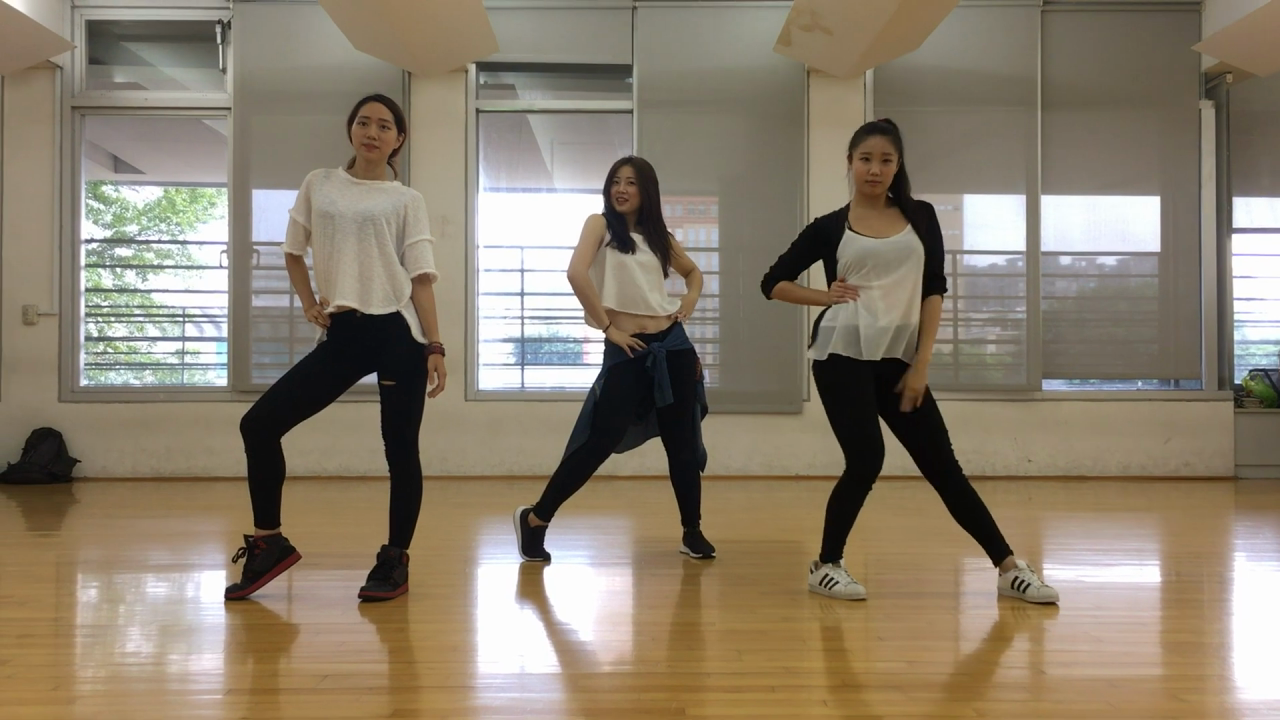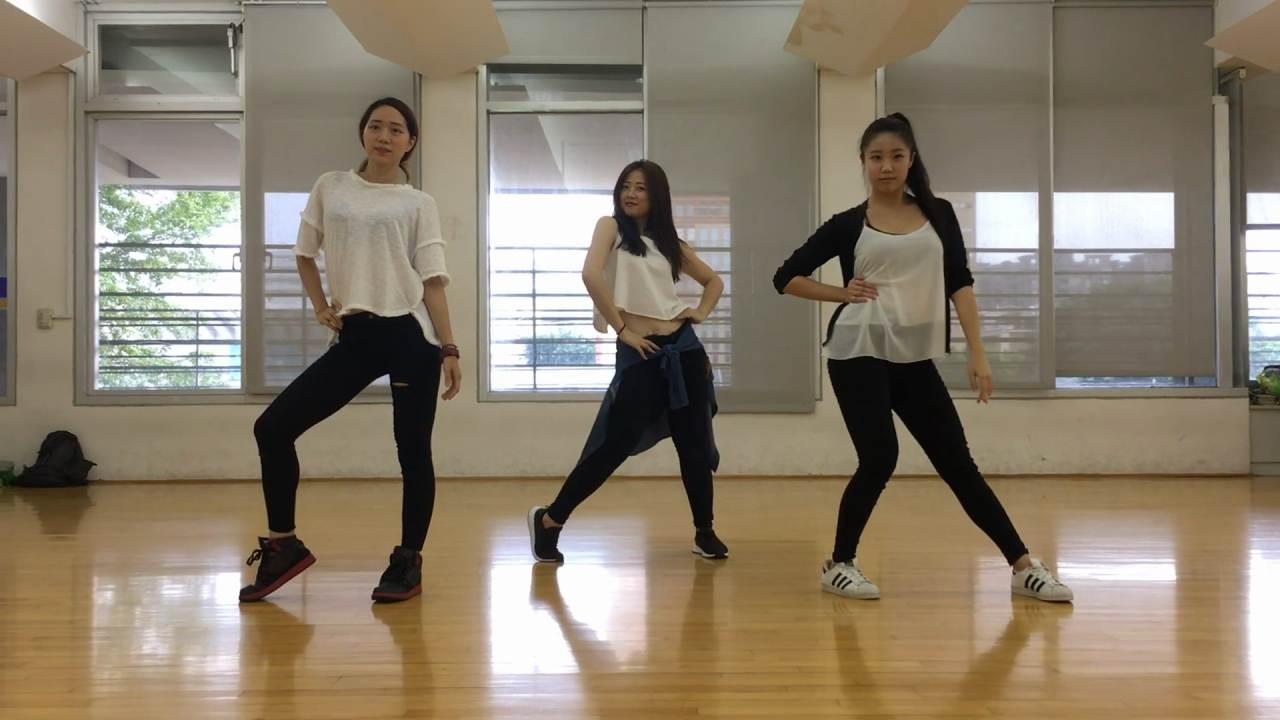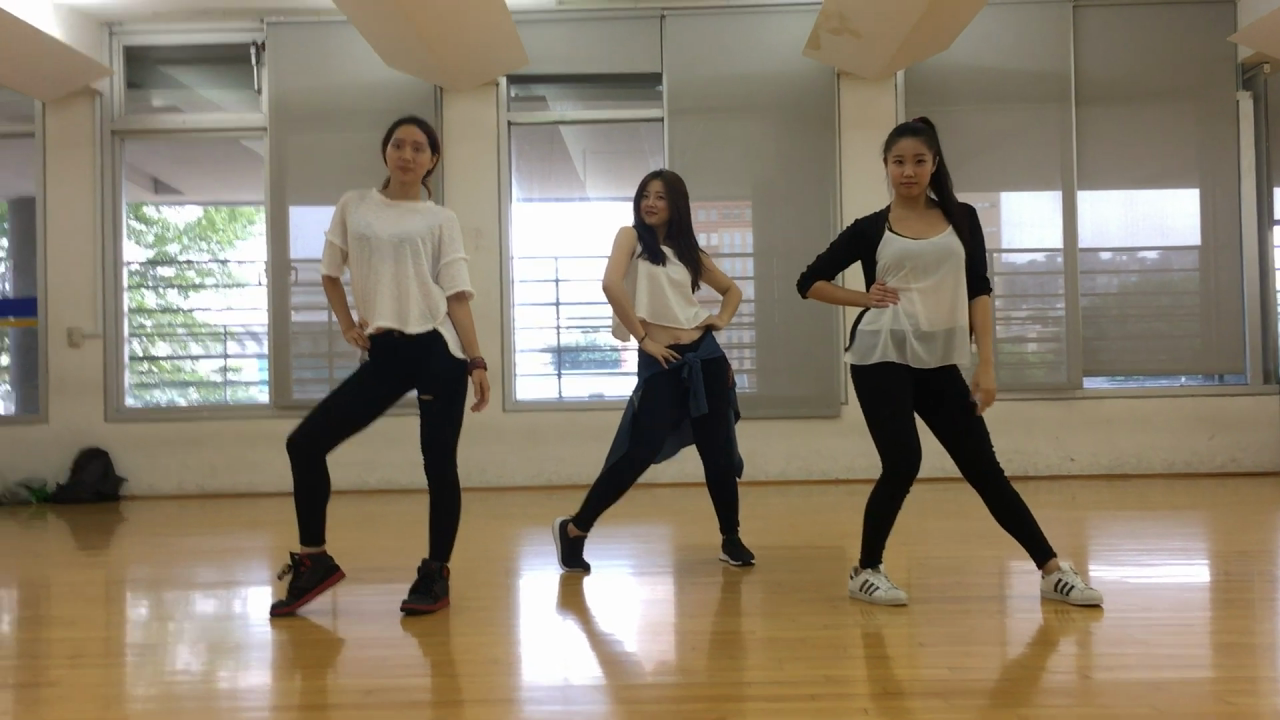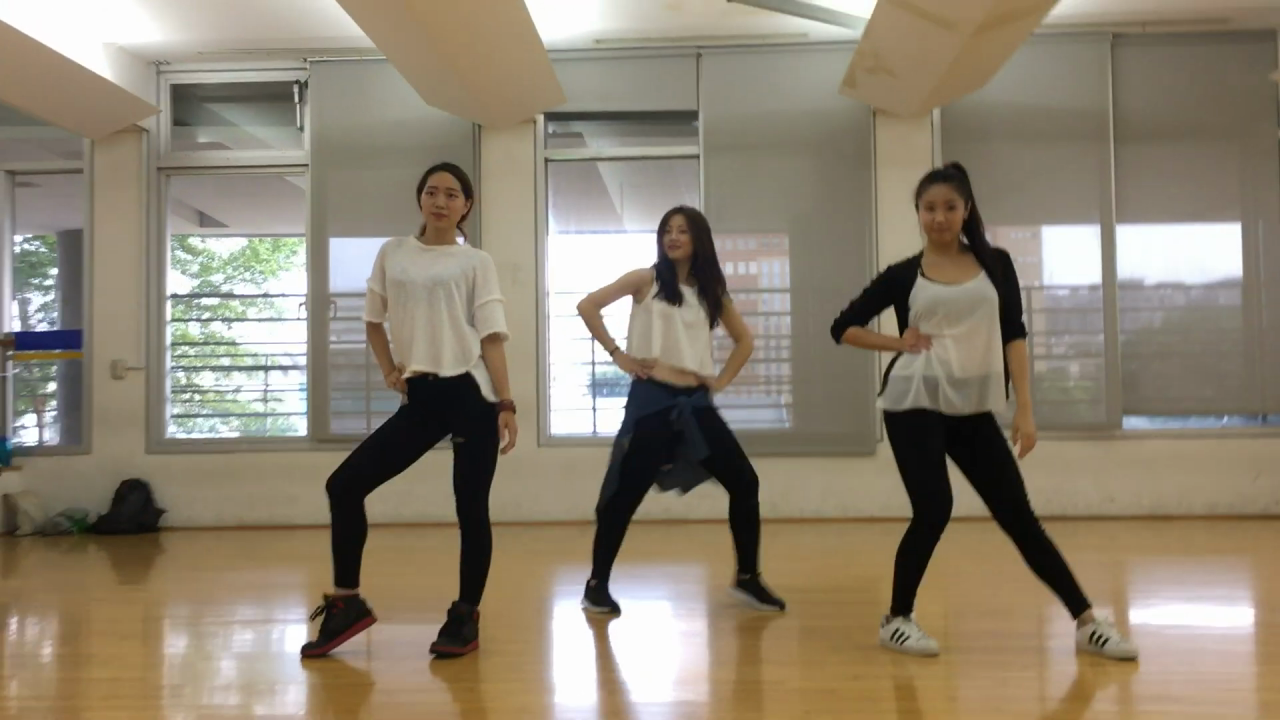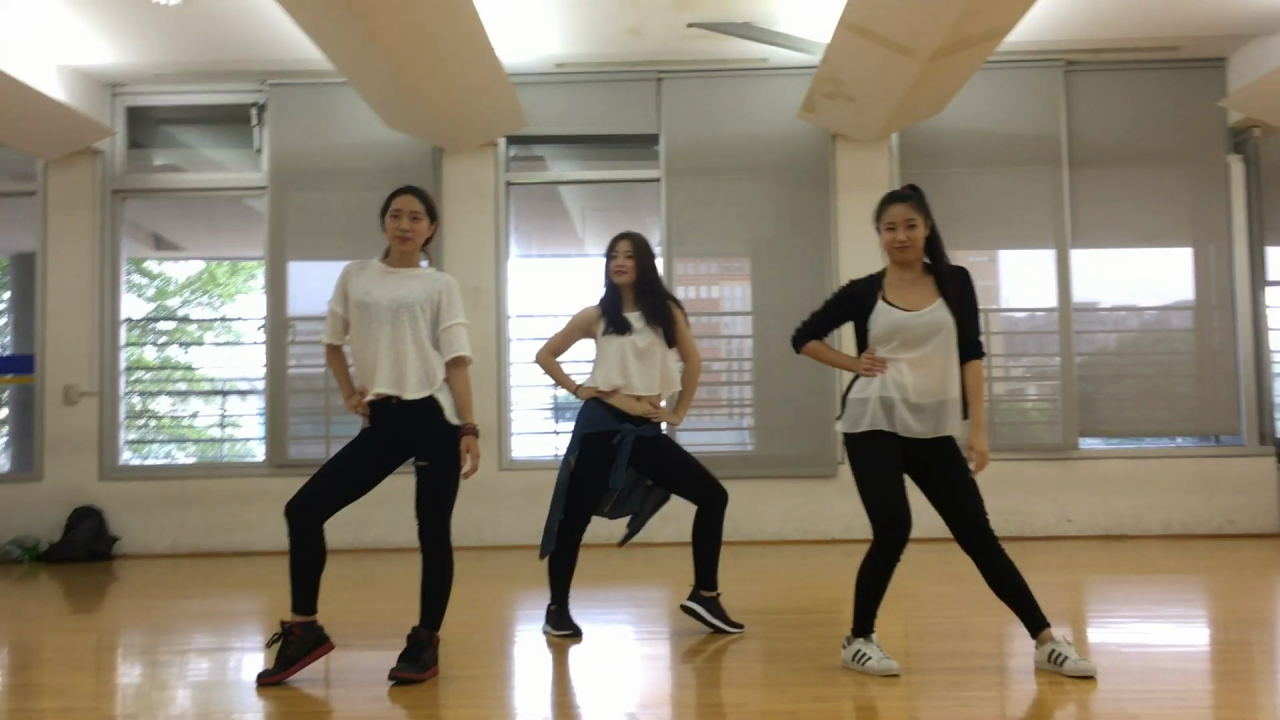
dt=0.4s
person 1, frame 1
left shoulder: (407, 201)
right shoulder: (318, 185)
left elbow: (421, 278)
right elbow: (294, 252)
left wrist: (435, 347)
right wrist: (310, 306)
left hip: (398, 333)
right hip: (342, 335)
left knee: (401, 448)
right knee: (260, 423)
left ankle: (395, 559)
right ankle: (270, 541)
person 1, frame 2
left shoulder: (419, 204)
right shoulder: (330, 188)
left elbow: (432, 280)
right elbow: (305, 254)
left wrist: (449, 348)
right wrist: (321, 309)
left hip: (410, 335)
right hip: (354, 338)
left knee: (412, 449)
right knee: (273, 427)
left ankle: (408, 561)
right ankle: (284, 544)
person 1, frame 3
left shoulder: (441, 221)
right shoulder: (353, 206)
left elbow: (457, 294)
right elbow: (331, 274)
left wrist: (476, 361)
right wrist: (348, 327)
left hip: (436, 351)
right hip: (382, 355)
left knee: (439, 463)
right knee: (306, 442)
left ankle: (436, 573)
right ankle: (313, 560)
person 1, frame 4
left shoulder: (476, 262)
right shoulder: (392, 253)
left elbow: (491, 337)
right elbow: (373, 321)
left wrist: (506, 403)
right wrist: (388, 371)
left hip: (471, 394)
right hip: (419, 398)
left knee: (471, 505)
right knee: (345, 485)
left ankle: (465, 615)
right ankle: (347, 602)
person 1, frame 5
left shoulder: (441, 286)
right shoulder: (355, 275)
left elbow: (456, 361)
right elbow: (333, 342)
left wrist: (469, 428)
right wrist: (348, 394)
left hip: (434, 418)
right hip: (381, 422)
left knee: (433, 529)
right knee: (304, 509)
left ankle: (426, 641)
right ankle: (305, 628)
person 2, frame 1
left shoulder: (920, 217)
right shoulder: (829, 227)
left elbow: (933, 290)
right elbow: (774, 282)
left wrist: (921, 364)
right wrist: (825, 296)
left hip: (896, 359)
right hip: (842, 355)
left knee: (941, 464)
right knee: (865, 459)
left ankle: (1009, 567)
right ankle: (825, 565)
person 2, frame 2
left shoulder: (939, 214)
right shoulder: (847, 225)
left elbow: (960, 283)
right elbow: (787, 277)
left wrist: (977, 351)
right wrist: (842, 293)
left hip: (915, 357)
right hip: (859, 352)
left knee: (957, 462)
right knee: (879, 458)
left ankle: (1024, 567)
right ankle: (839, 564)
person 2, frame 3
left shoulder: (961, 219)
right shoulder: (869, 229)
left elbow: (978, 291)
right elbow: (811, 282)
left wrist: (986, 362)
right wrist: (864, 298)
left hip: (940, 363)
right hip: (882, 358)
left knee: (983, 467)
right knee: (901, 464)
left ankle: (1054, 569)
right ankle: (866, 570)
person 2, frame 4
left shoulder: (995, 263)
right shoulder: (903, 275)
left elbow: (1014, 335)
right elbow: (843, 327)
left wrist: (1024, 409)
right wrist: (897, 343)
left hip: (974, 408)
right hip: (914, 403)
left knee: (1018, 515)
right knee: (932, 511)
left ankle: (1088, 622)
right ankle: (896, 619)
person 2, frame 5
left shoulder: (954, 282)
right shoulder: (864, 291)
left elbow: (971, 354)
right elbow: (804, 338)
left wrist: (977, 429)
right wrist: (854, 364)
left hip: (934, 428)
right hip: (874, 424)
left knee: (977, 535)
right knee: (893, 531)
left ankle: (1047, 642)
right ankle: (858, 640)
person 3, frame 1
left shoulder: (659, 237)
right shoulder: (600, 224)
left elbow: (693, 272)
right elbow: (577, 273)
left wrist: (690, 300)
right wrist: (607, 326)
left hip: (674, 346)
right hip: (626, 351)
left knee: (683, 443)
right knee: (599, 442)
left ankle: (692, 532)
right ankle: (535, 519)
person 3, frame 2
left shoulder: (669, 242)
right shoulder: (611, 227)
left elbow: (713, 280)
right elbow: (591, 274)
left wrist: (703, 311)
right wrist: (621, 328)
left hip: (684, 348)
right hip: (639, 353)
left knee: (695, 444)
right knee: (616, 445)
left ankle: (704, 532)
right ankle: (548, 520)
person 3, frame 3
left shoulder: (690, 251)
right shoulder: (631, 237)
left elbow: (731, 290)
right elbow: (612, 285)
left wrist: (722, 319)
right wrist: (643, 337)
left hip: (704, 357)
right hip: (661, 362)
left knee: (719, 451)
right knee: (636, 454)
left ankle: (731, 539)
right ankle: (573, 529)
person 3, frame 4
left shoulder: (712, 292)
right shoulder: (646, 280)
left elbow: (744, 341)
right elbow: (587, 307)
left wrist: (721, 381)
right wrist: (619, 356)
left hip: (695, 403)
right hip: (651, 401)
left knee: (744, 484)
right knee: (624, 493)
left ankle: (749, 579)
right ankle: (597, 583)
person 3, frame 5
left shoulder: (666, 311)
right shoulder: (596, 315)
left elbow: (692, 361)
right elbow: (545, 355)
left wrist: (678, 412)
right wrist: (576, 389)
left hip: (647, 430)
right hip: (601, 425)
left knee: (713, 496)
right knee: (575, 516)
left ankle: (704, 595)
right ankle: (557, 609)
